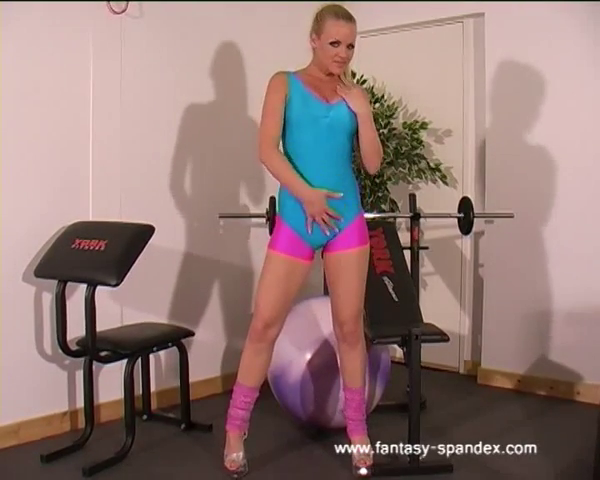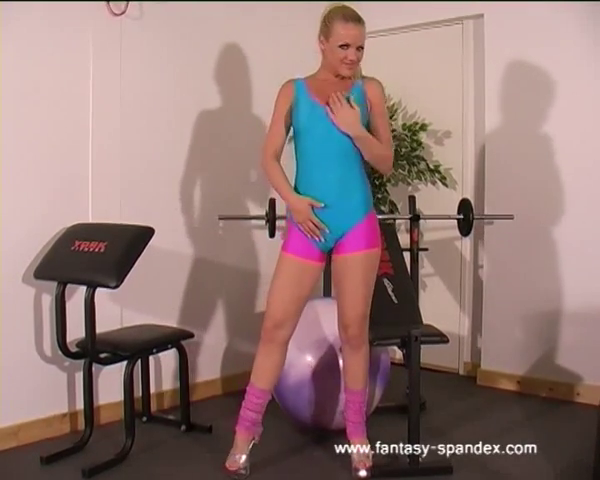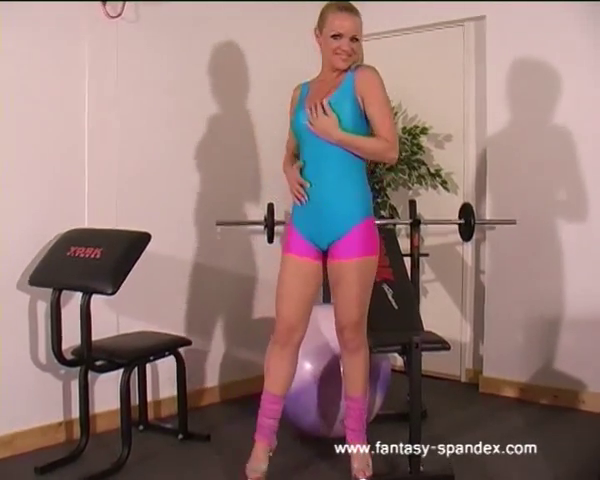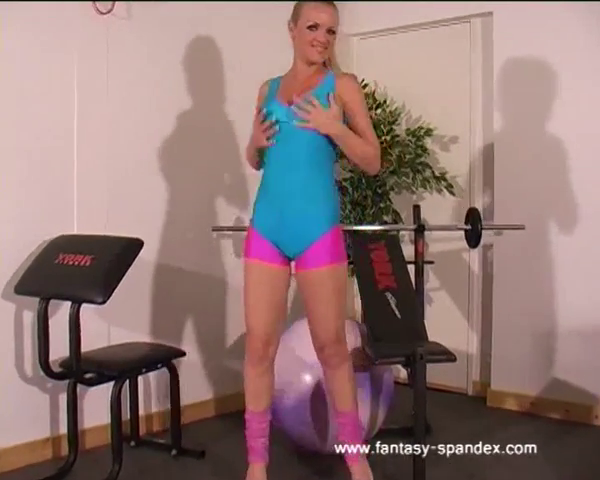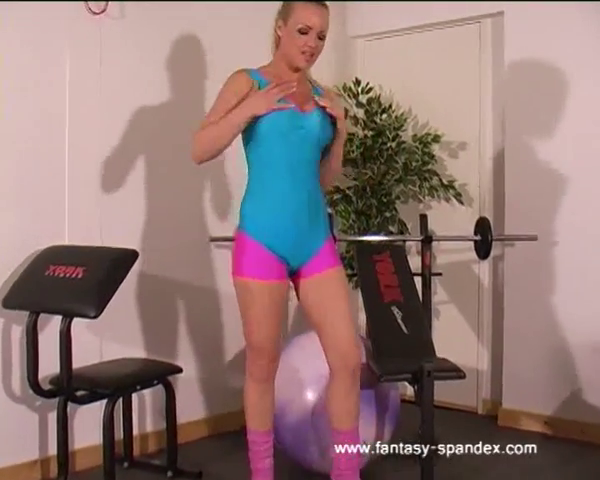
dt=0.4s
person 1, frame 1
left shoulder: (356, 95)
right shoulder: (284, 83)
left elbow: (372, 163)
right elbow: (267, 150)
left wrist: (363, 111)
right wrist: (306, 194)
left hip: (347, 220)
right hip: (295, 220)
left knee: (350, 326)
right knee: (264, 324)
left ankle: (357, 431)
right ankle: (236, 429)
person 1, frame 2
left shoulder: (369, 90)
right shoulder: (293, 91)
left elbow: (386, 162)
right elbow: (270, 157)
left wrist: (354, 129)
right wrist: (291, 200)
left hip: (357, 220)
right hip: (306, 222)
left knee: (354, 330)
right knee: (275, 326)
left ankle: (356, 433)
right ankle: (245, 431)
person 1, frame 3
left shoulder: (364, 80)
right shoulder: (300, 93)
left elbow: (389, 149)
left wrist: (335, 134)
right wrist: (290, 171)
left hip: (352, 221)
right hip: (305, 222)
left knee: (351, 333)
right knee: (286, 330)
left ankle: (357, 442)
right ankle: (264, 441)
person 1, frame 4
left shoulder: (342, 86)
right shoulder: (269, 88)
left elbow: (372, 162)
left wrist: (333, 127)
right wrist: (255, 142)
left hip: (318, 228)
right hip: (266, 226)
left knee: (331, 346)
right knee: (259, 345)
person 1, frame 5
left shoulder: (324, 98)
right shoulder: (247, 81)
right elbow: (199, 150)
left wrist: (340, 130)
right wrist: (249, 109)
left hip: (315, 238)
right hip: (261, 238)
left knee: (348, 357)
right knee: (261, 362)
